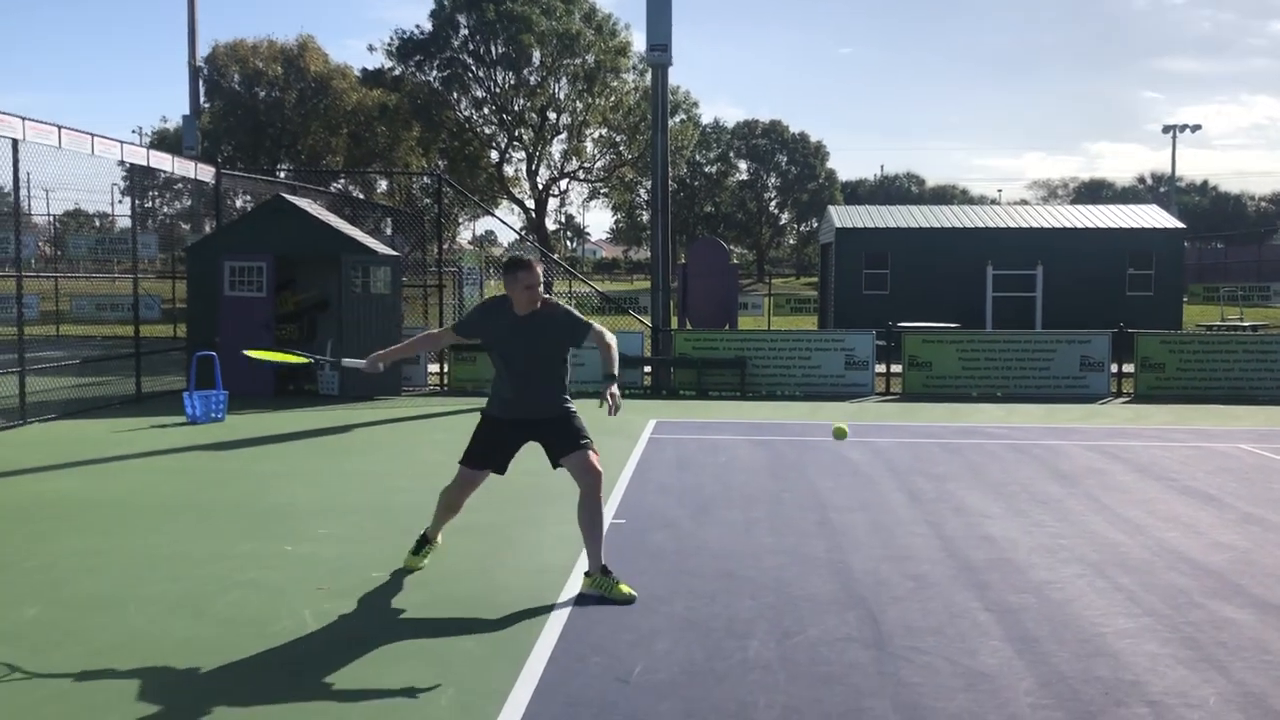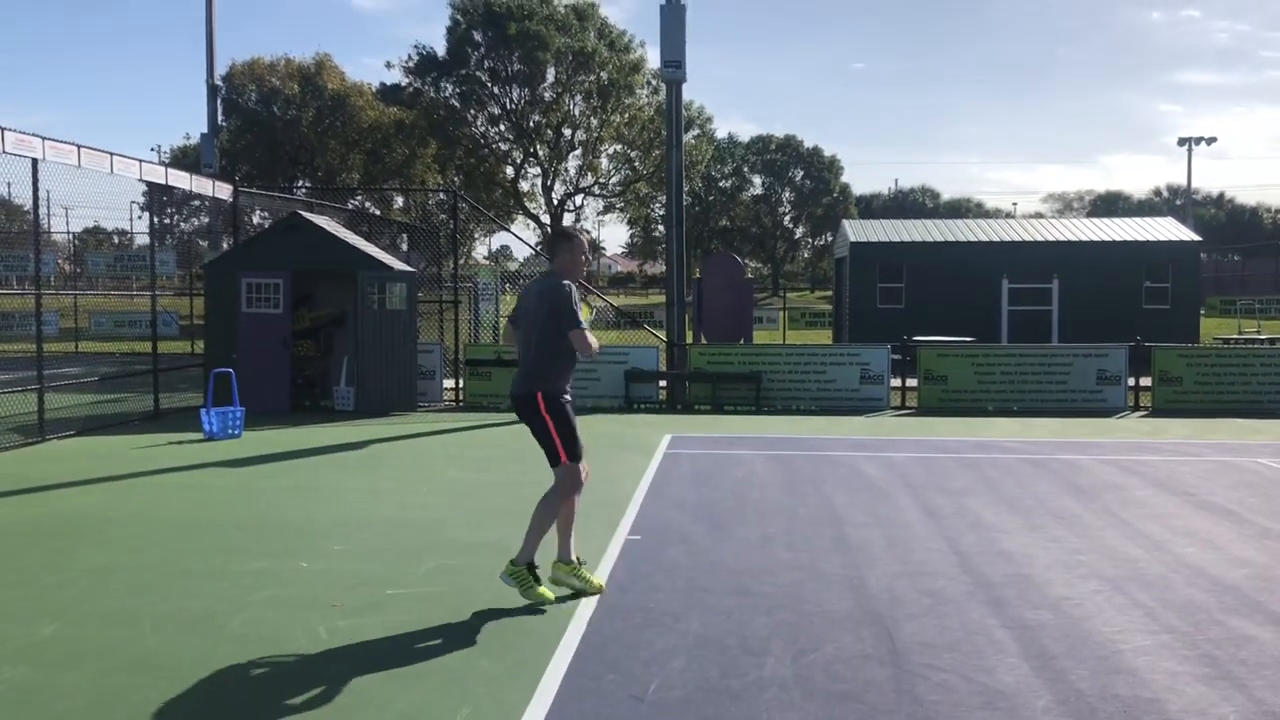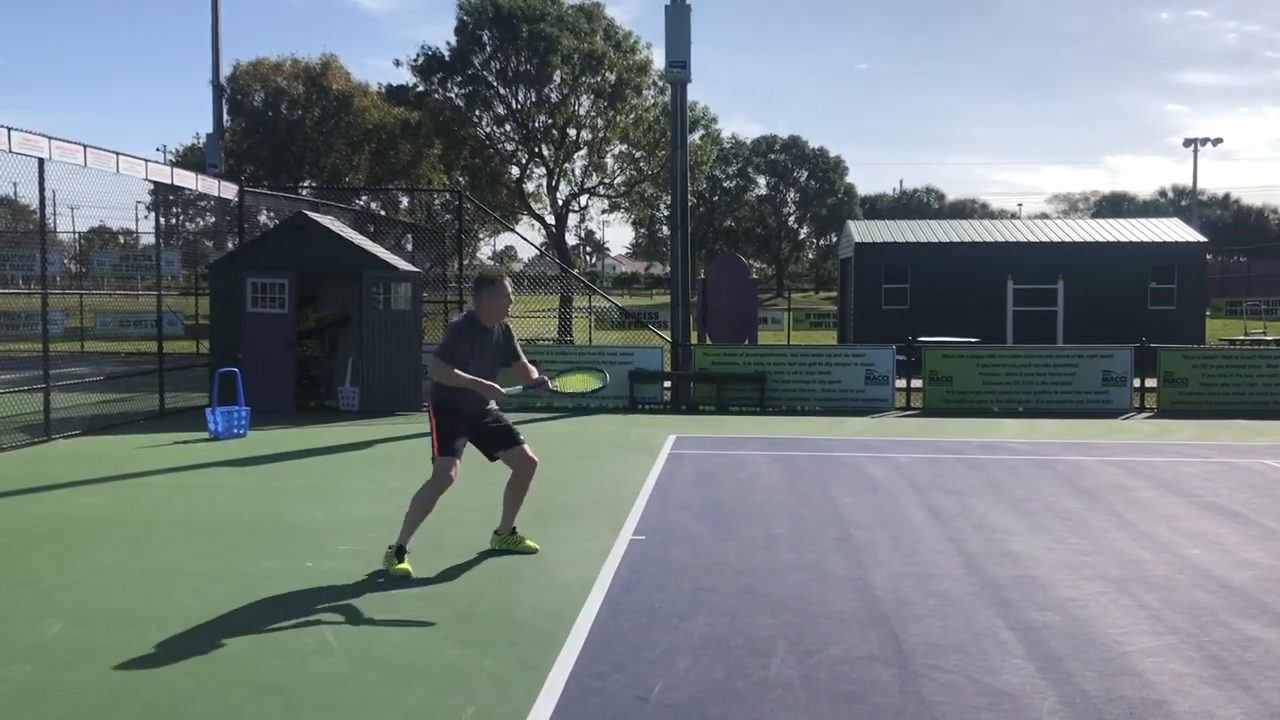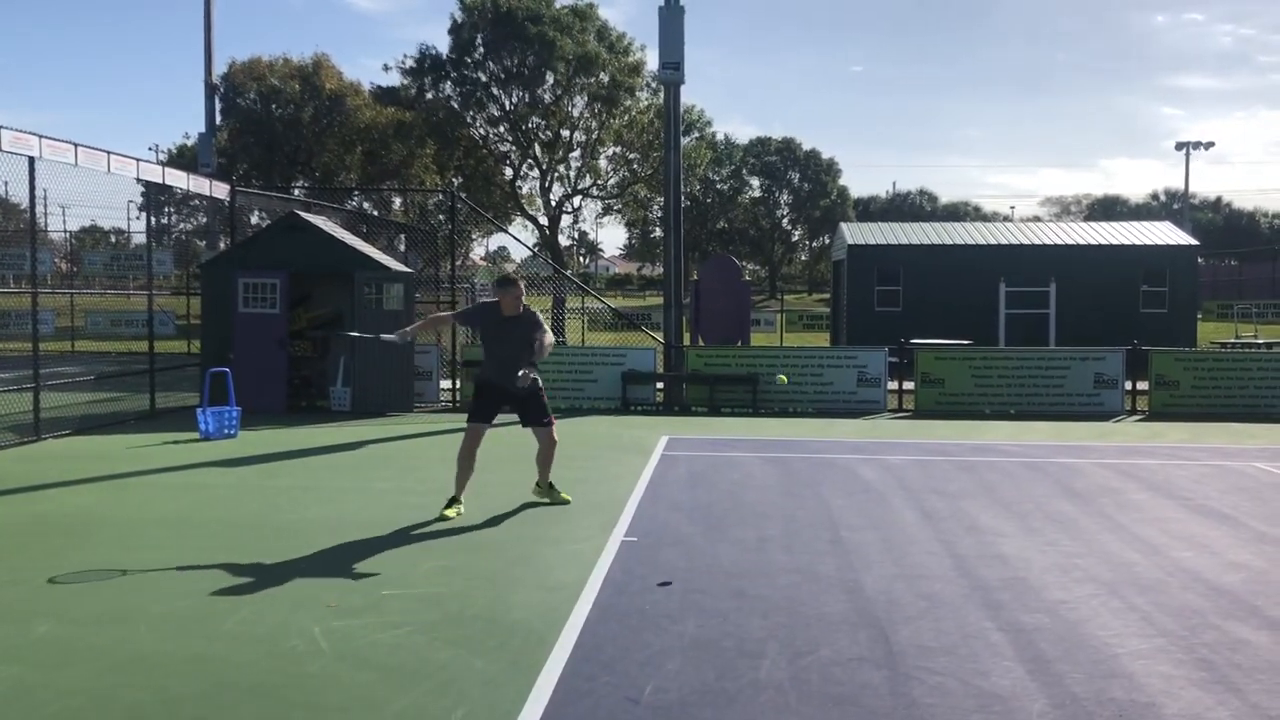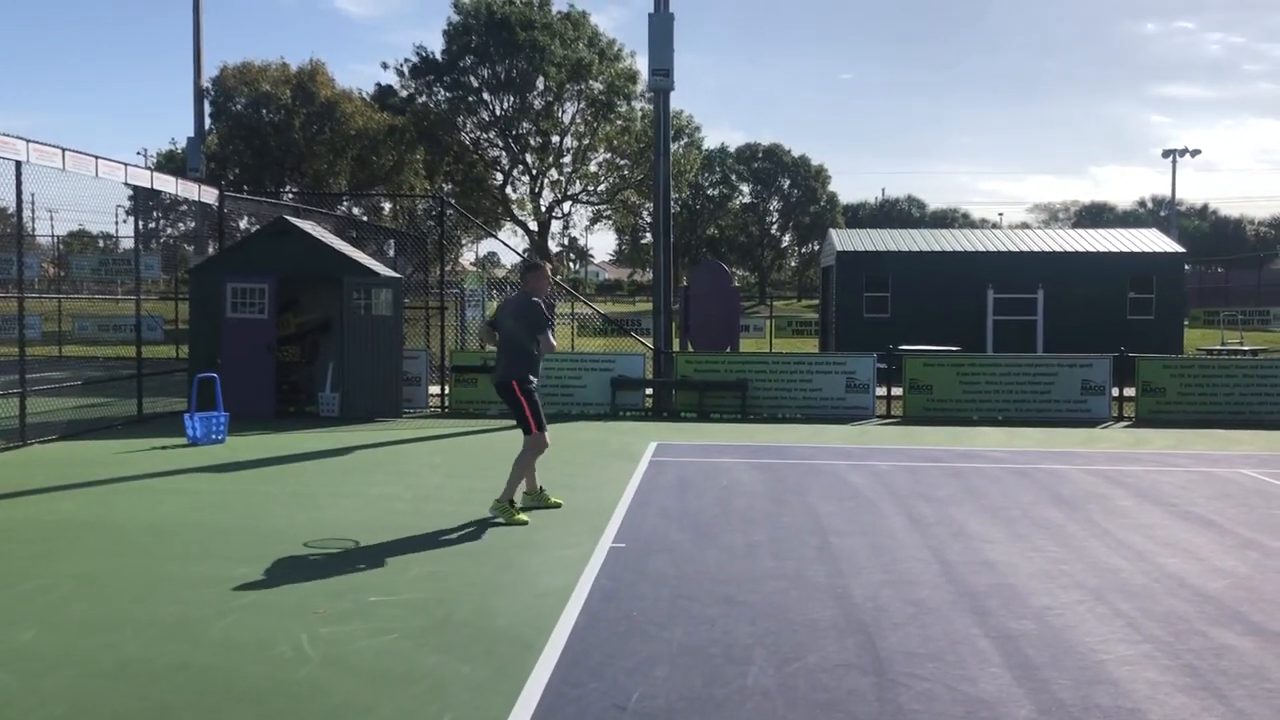
dt=1s
person 1, frame 1
left shoulder: (557, 313)
right shoulder: (488, 314)
left elbow: (604, 339)
right elbow: (439, 338)
left wrist: (611, 379)
right wrist: (389, 354)
left hip: (553, 409)
right hip: (504, 413)
left knee: (591, 476)
right knee: (462, 486)
left ankle: (597, 574)
right ankle: (430, 537)
person 1, frame 2
left shoulder: (534, 290)
right shoulder: (562, 290)
left elbow: (508, 337)
right elbow: (585, 348)
right wrist: (593, 343)
left hip: (543, 394)
right hip: (541, 396)
left knee: (576, 477)
right knee: (569, 481)
left ankle: (566, 563)
right ankle: (521, 564)
person 1, frame 3
left shoulder: (503, 330)
right shoulder: (461, 328)
left elbow: (522, 366)
right elbow: (437, 371)
left wrist: (534, 379)
right wrist: (483, 385)
left hip: (484, 410)
right hip: (447, 409)
left knee: (527, 464)
right knee: (445, 476)
left ankle: (504, 532)
right ankle: (398, 548)
person 1, frame 4
left shoulder: (530, 316)
right shoulder: (482, 312)
left elbow: (547, 341)
right elbow: (445, 318)
left wrist: (530, 367)
right wrist: (413, 329)
left hip: (527, 386)
right hip: (491, 384)
left knee: (549, 439)
right knee: (471, 439)
left ankle: (544, 485)
right ankle: (457, 498)
person 1, frame 5
left shoulder: (508, 304)
right shoulder: (535, 306)
left elbow: (485, 335)
right elbow: (550, 347)
right wrist: (547, 343)
left hip: (510, 378)
right hip: (516, 380)
left knee: (534, 439)
right knee: (539, 442)
left ankle: (534, 492)
right ankle: (504, 502)
